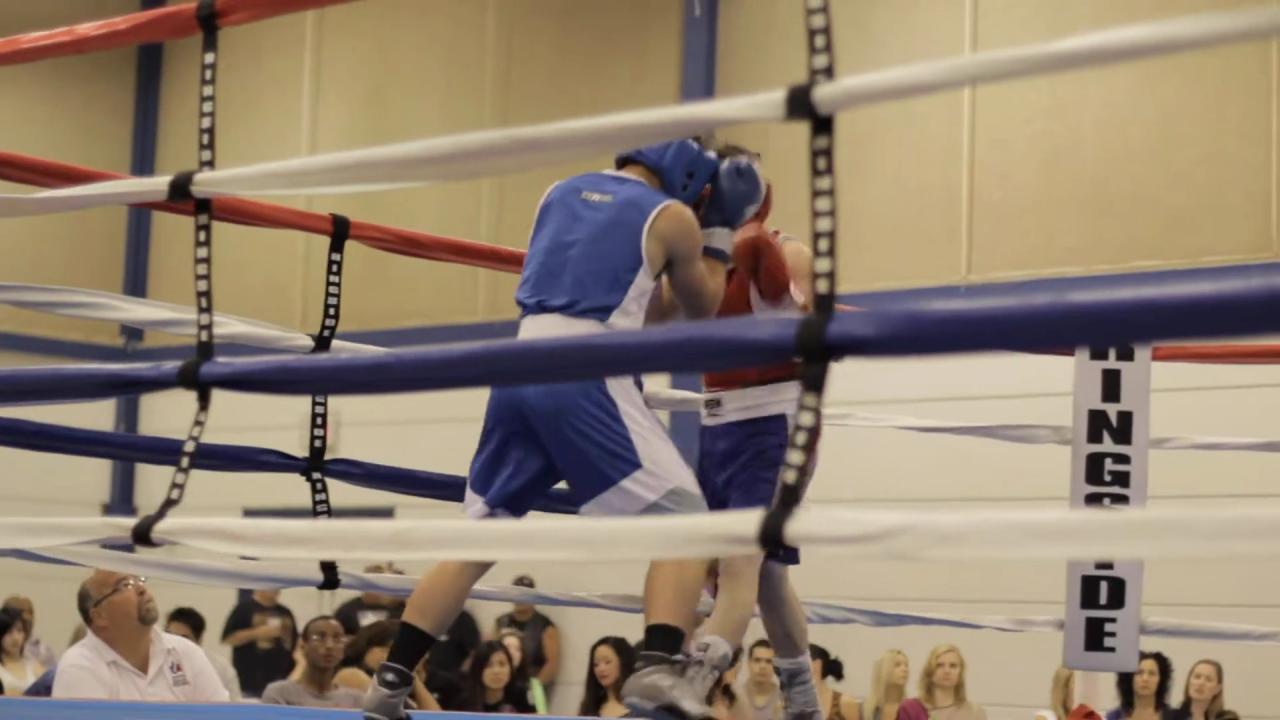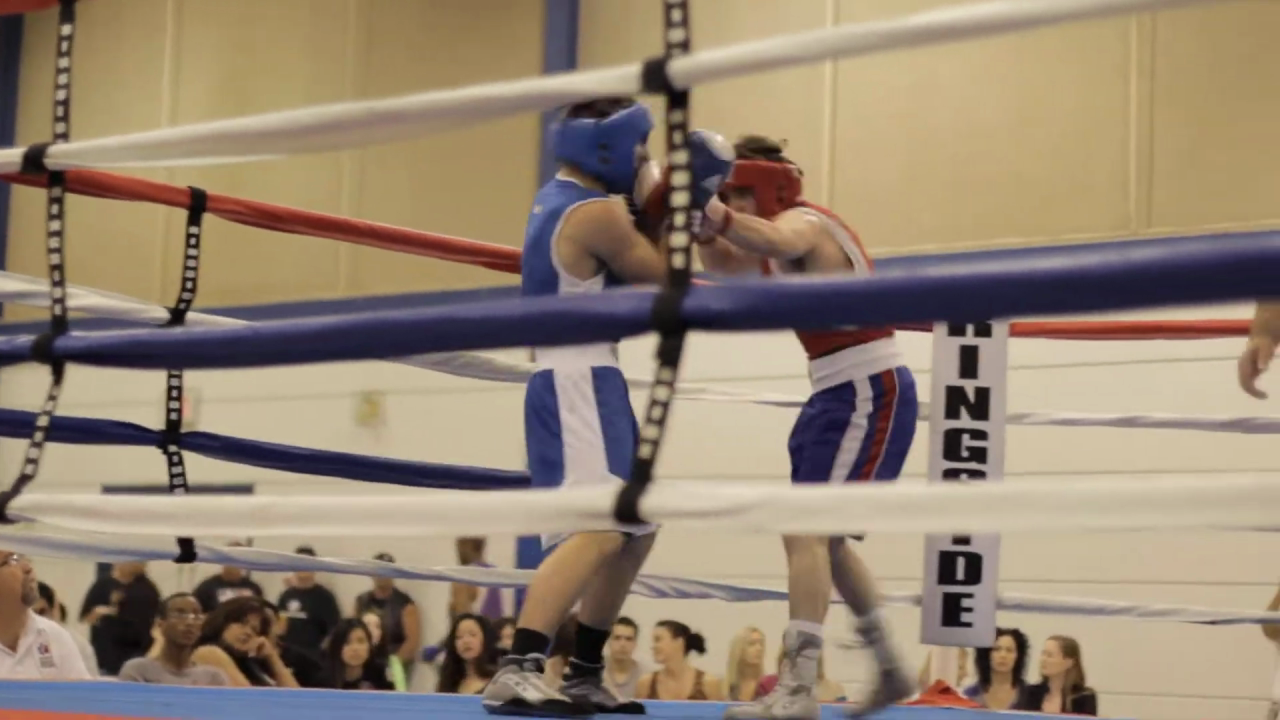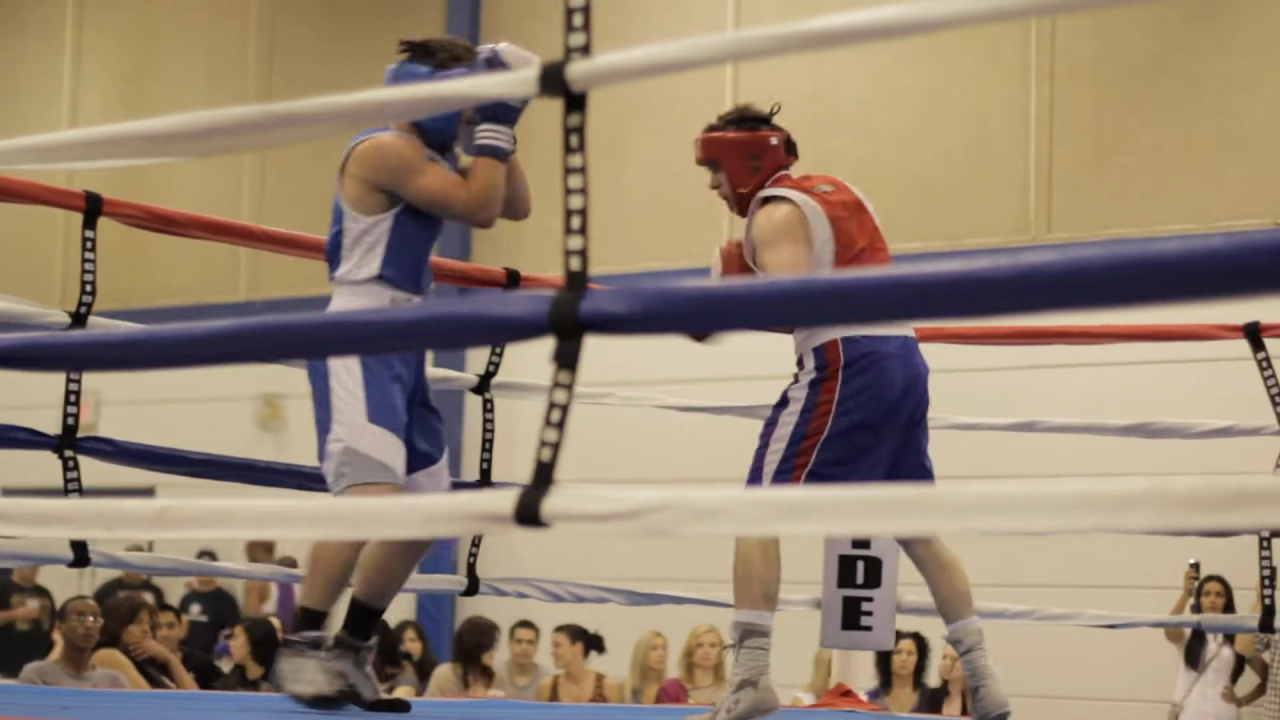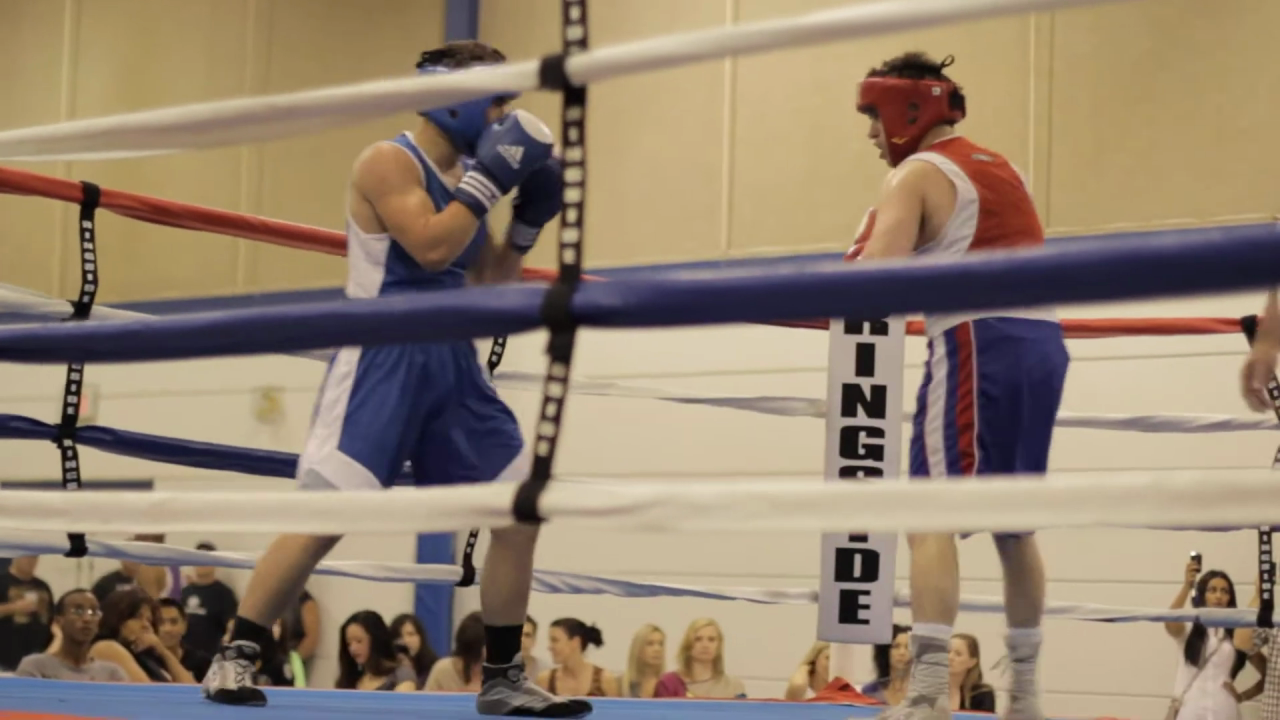
dt=0.7s
person 1, frame 1
left shoulder: (560, 193)
right shoulder: (673, 216)
right elbow: (703, 309)
right wrist: (720, 228)
right hip: (591, 376)
right ankle: (660, 669)
person 1, frame 2
left shoulder: (563, 198)
right shoulder: (595, 213)
left elbow: (637, 249)
right elbow: (661, 278)
left wrist: (662, 192)
right wrist: (689, 198)
left hip: (588, 383)
right hip: (579, 386)
left knee: (633, 533)
right knee: (596, 534)
person 1, frame 3
left shoulder: (420, 155)
right shoulder: (384, 150)
left elbow: (516, 206)
right elbow: (479, 208)
left wrist: (494, 123)
right wrist: (495, 123)
left hip: (399, 344)
right knee: (372, 494)
left ankle: (349, 654)
right ankle: (301, 647)
person 1, frame 4
left shoulder: (466, 176)
right shoulder: (388, 162)
left elbow: (495, 276)
right elbow: (431, 248)
left wrist: (533, 211)
right wrist: (489, 175)
left hip: (451, 360)
right hip: (382, 356)
left knee: (519, 511)
right ankle: (237, 658)
person 2, frame 1
left shoulder: (787, 256)
left wrist: (780, 290)
left hip: (777, 429)
right hip: (720, 432)
left knee: (742, 556)
right knee: (763, 576)
person 2, frame 2
left shoulder: (801, 221)
right shoulder: (789, 231)
left elbow: (771, 242)
right elbow: (725, 266)
left wrist: (709, 208)
left hip: (870, 397)
right hip: (847, 400)
left knee: (802, 533)
right knee: (826, 538)
right ankle: (889, 665)
person 2, frame 3
left shoulder: (774, 214)
right shoulder: (835, 191)
right wrist: (753, 279)
left hip: (842, 367)
right hip: (899, 360)
right knee: (918, 534)
person 2, frame 4
left shoulder: (915, 176)
right shoulder: (999, 167)
left wrist: (873, 248)
left hip: (977, 350)
right hip: (1039, 344)
right knee: (1013, 526)
